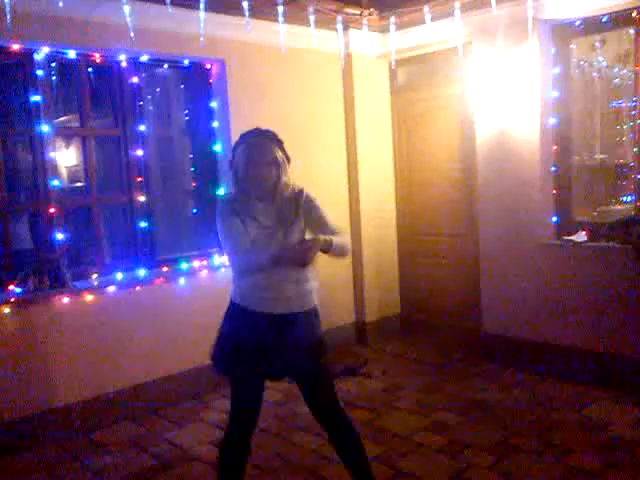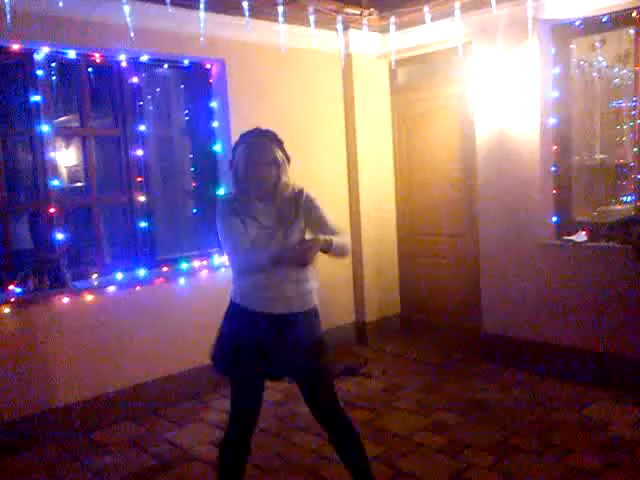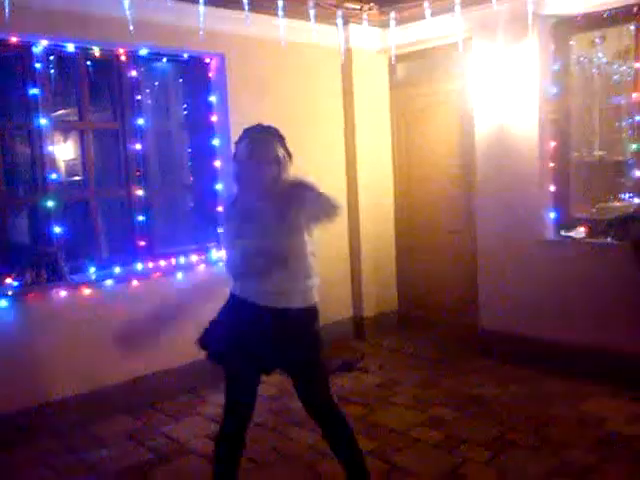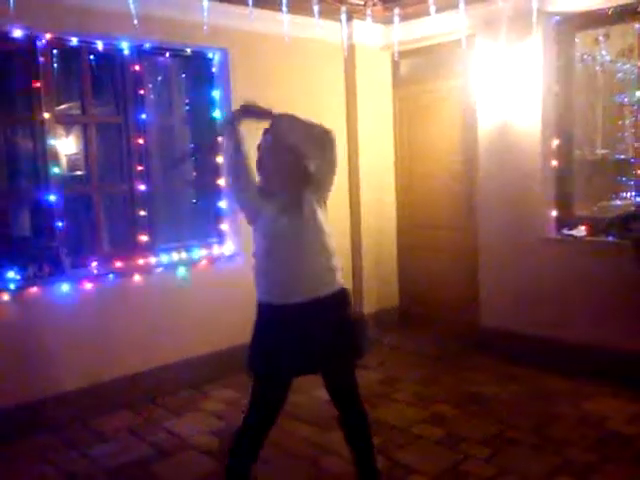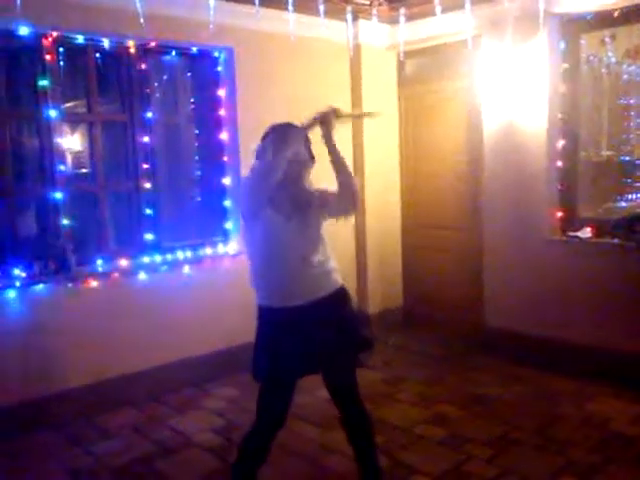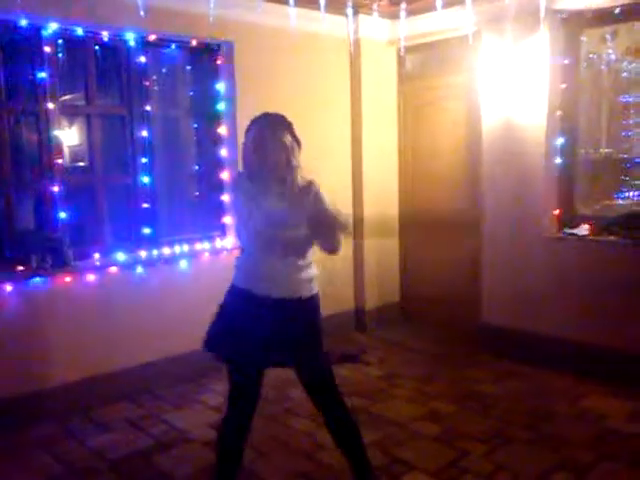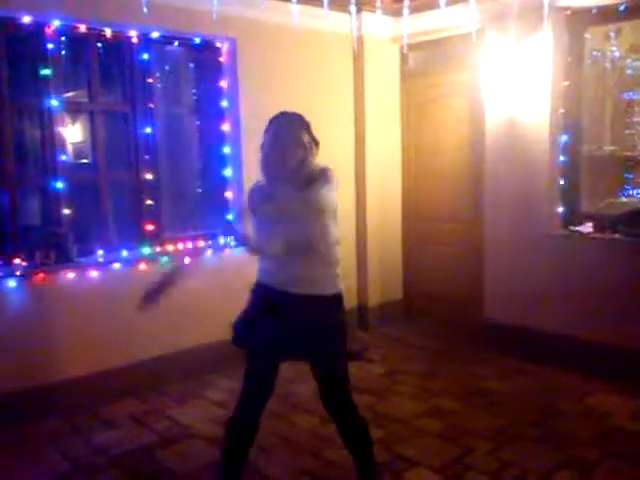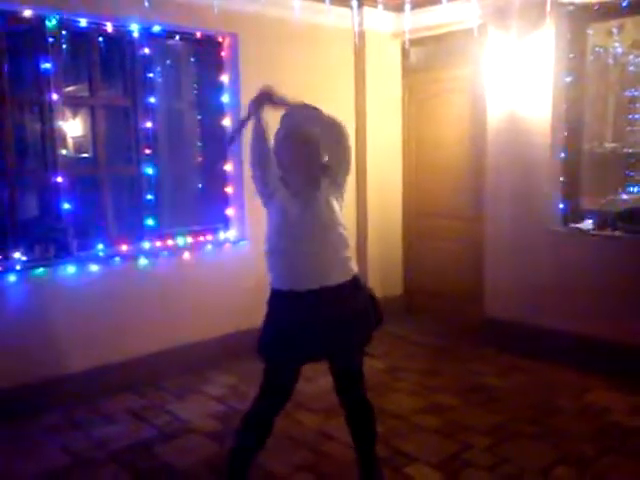
dt=0.3s
person 1, frame 1
left shoulder: (299, 201)
right shoulder: (230, 209)
left elbow: (343, 244)
right elbow: (239, 262)
left wrist: (321, 241)
right wrist: (280, 255)
left hip: (298, 319)
right hip: (249, 321)
left knee: (328, 409)
right knee: (243, 417)
person 1, frame 2
left shoulder: (299, 201)
right shoulder: (230, 209)
left elbow: (342, 245)
right elbow: (239, 261)
left wrist: (321, 242)
right wrist: (281, 255)
left hip: (298, 318)
right hip: (249, 321)
left knee: (328, 410)
right knee: (243, 417)
person 1, frame 3
left shoulder: (297, 192)
right shoulder: (234, 209)
left elbow: (329, 207)
right elbow: (236, 268)
left wrist: (281, 235)
right wrist: (250, 258)
left hip: (296, 315)
right hip: (247, 315)
left knee: (322, 406)
right knee: (237, 412)
person 1, frame 4
left shoulder: (314, 193)
right shoulder: (255, 200)
left elbow: (323, 140)
right elbow: (238, 175)
left wrist: (266, 115)
right wrist: (233, 136)
left hip: (328, 308)
right hip: (278, 315)
left knee: (348, 401)
right knee: (262, 412)
person 1, frame 5
left shoulder: (313, 201)
right shoulder: (254, 201)
left elbow: (349, 203)
right elbow: (265, 168)
left wrist: (329, 139)
right wrist: (304, 128)
left hip: (329, 308)
right hip: (280, 318)
left knee: (349, 403)
right knee: (270, 416)
person 1, frame 6
left shoulder: (308, 190)
right shoulder: (243, 187)
left elbow: (332, 241)
right elbow: (265, 217)
left wrist: (326, 231)
right wrist: (312, 217)
left hip: (297, 306)
right hip: (249, 306)
left knee: (329, 400)
right knee: (241, 406)
person 1, frame 7
left shoulder: (322, 180)
right shoulder: (259, 194)
left elbow: (320, 206)
right elbow: (266, 245)
left hip: (320, 304)
right hip: (273, 303)
left knee: (338, 401)
right knee: (252, 399)
person 1, frame 8
left shoulder: (330, 182)
right shoulder: (271, 183)
left elbow: (337, 135)
right elbow: (261, 157)
left wrist: (286, 103)
right wrist: (259, 115)
left hip: (341, 297)
right hip: (290, 302)
left knee: (352, 392)
right knee: (271, 397)
